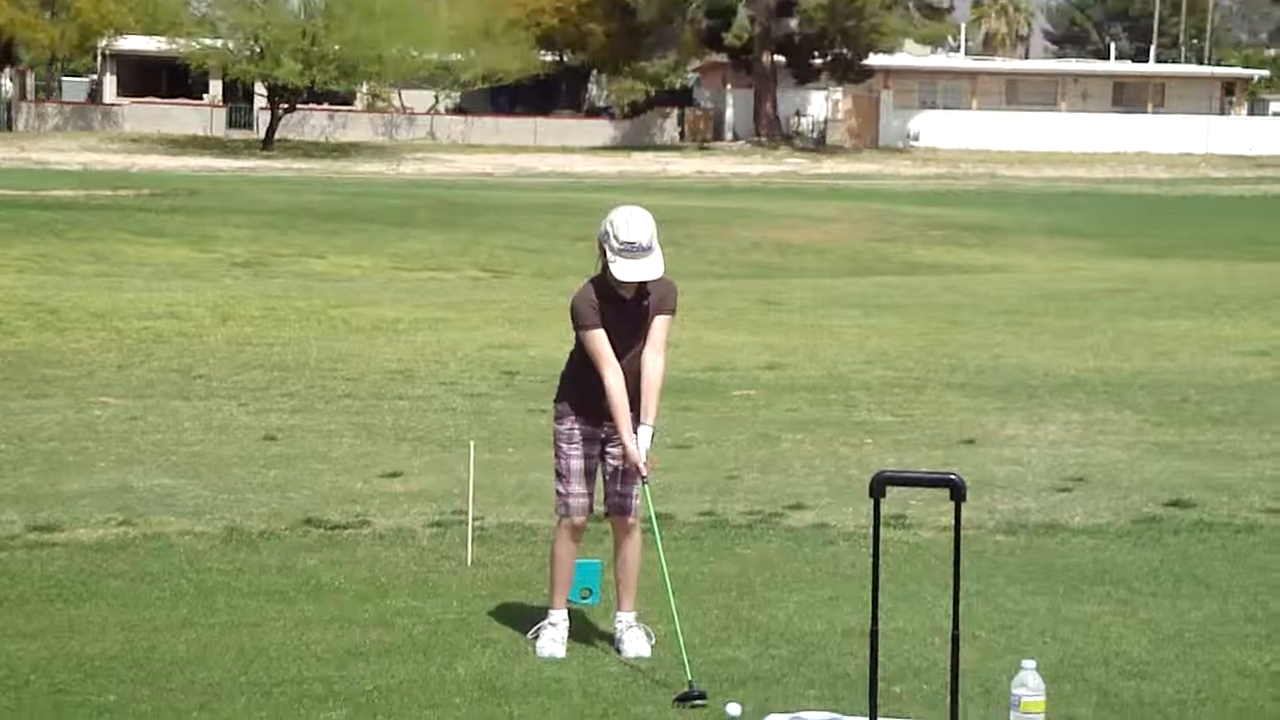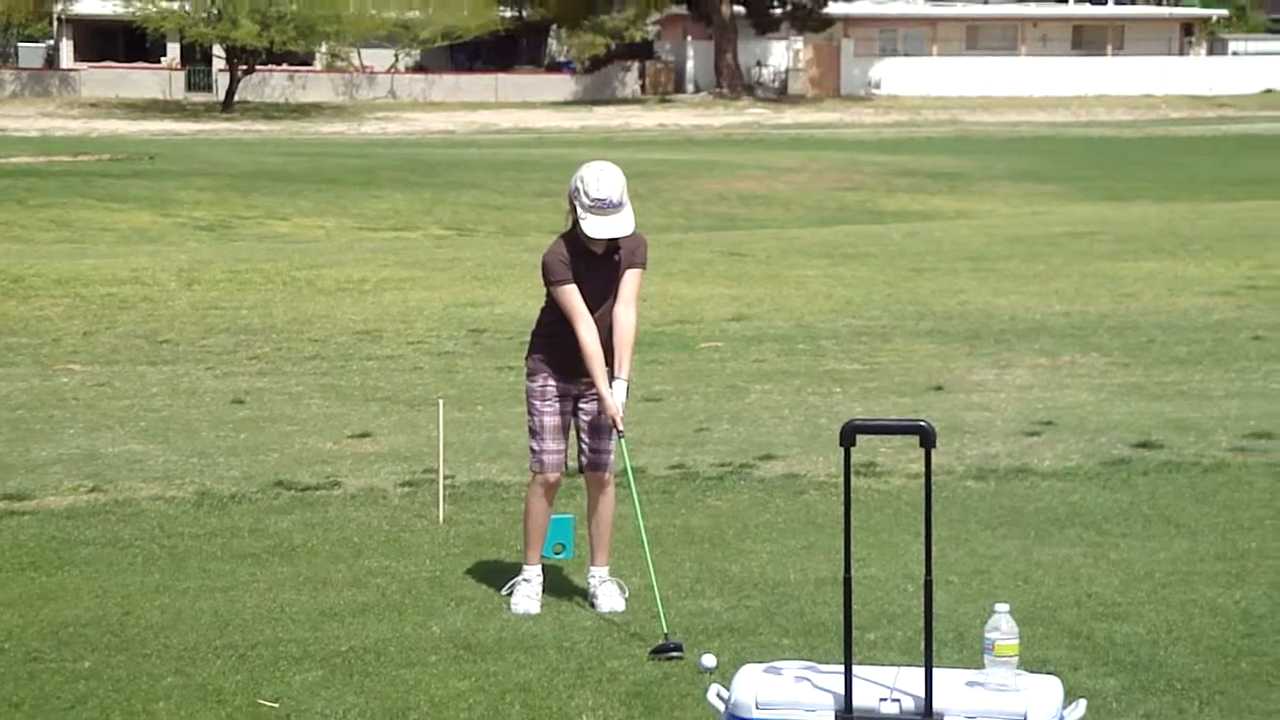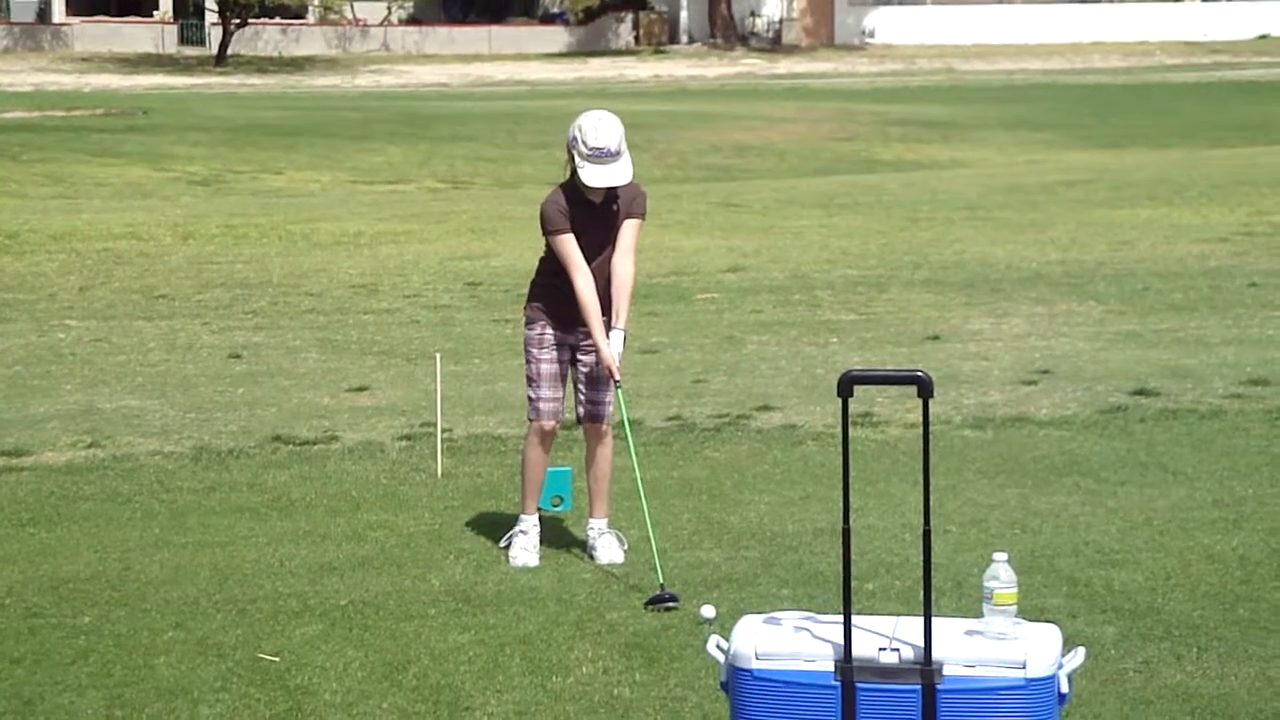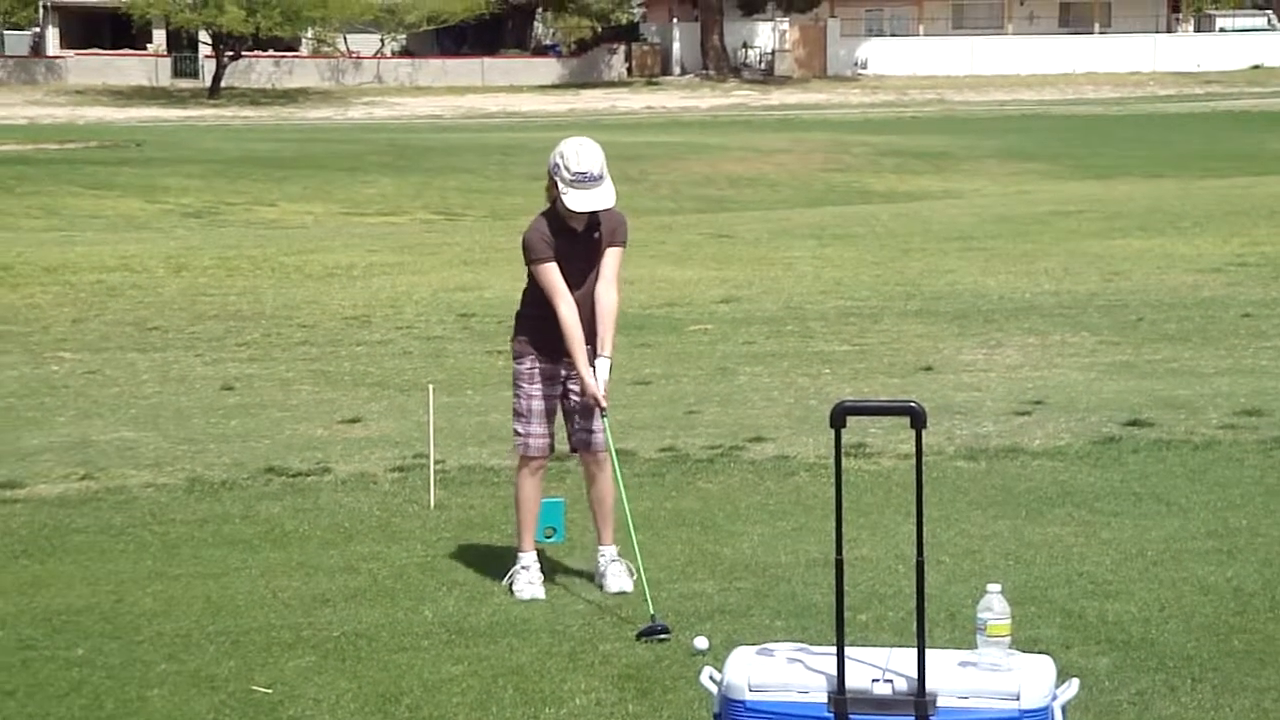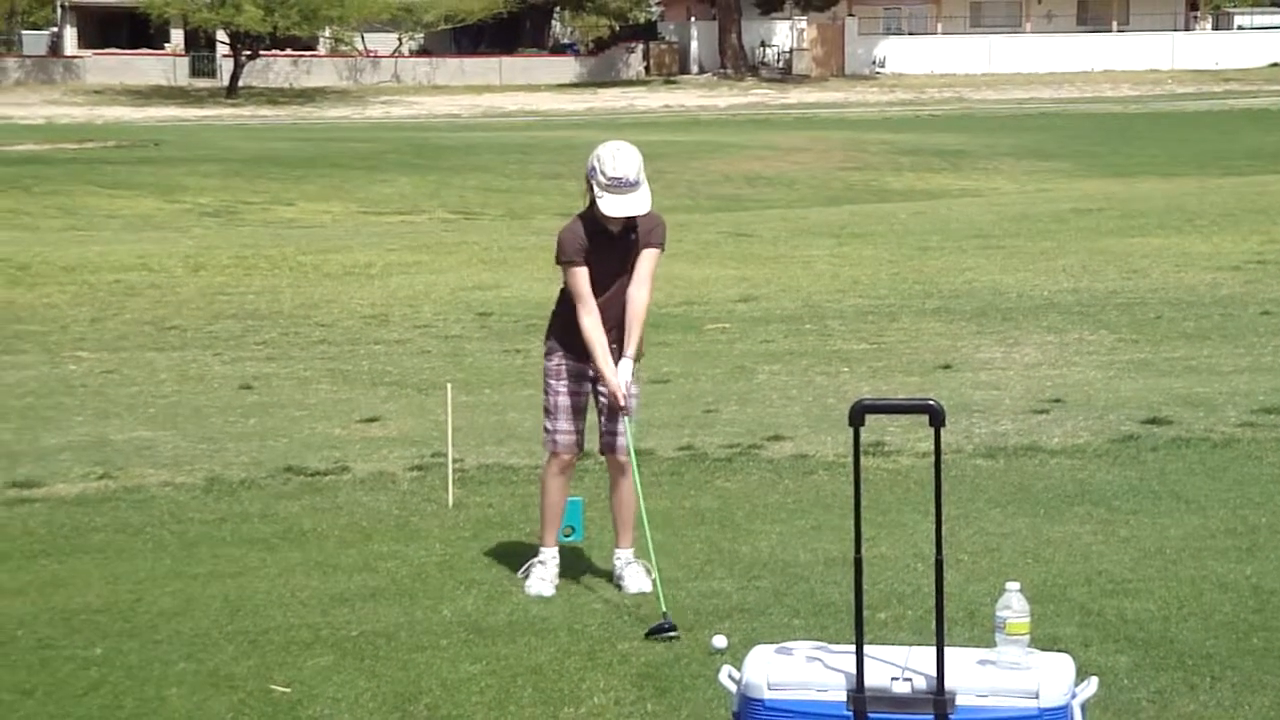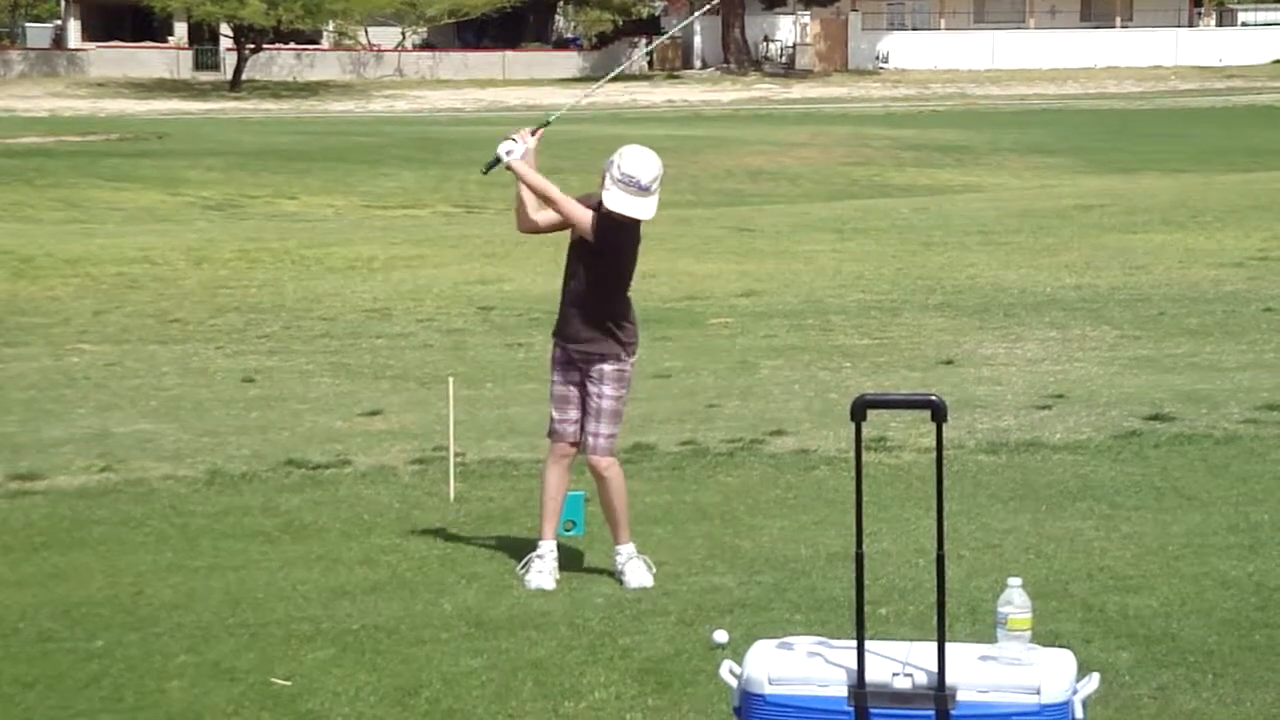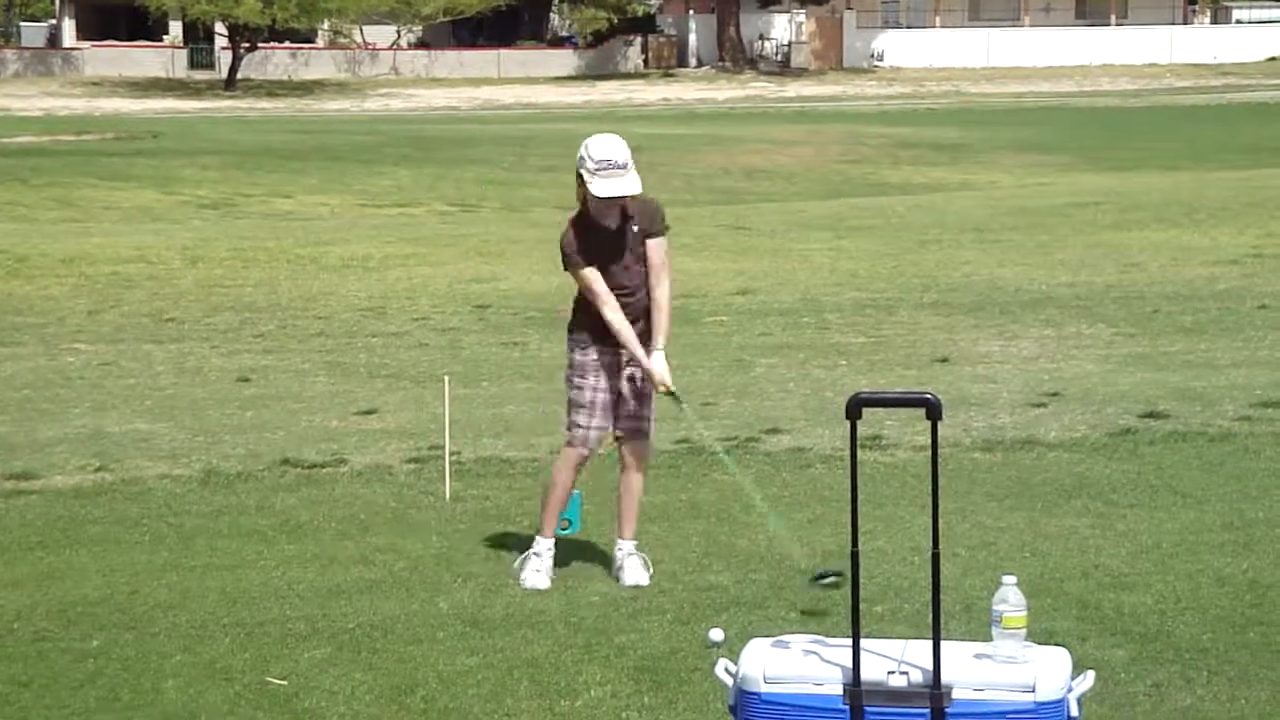
dt=0.7s
person 1, frame 1
left shoulder: (663, 292)
right shoulder: (586, 301)
left elbow: (653, 359)
right elbow: (610, 372)
left wrist: (645, 429)
right wrist: (626, 442)
left hip: (629, 415)
right hip: (580, 414)
left knee: (626, 518)
right knee: (573, 517)
left ankle: (626, 621)
right ankle: (556, 618)
person 1, frame 2
left shoulder: (633, 246)
right shoulder: (558, 257)
left elbow: (624, 313)
right elbow: (584, 326)
left wrist: (621, 382)
right wrist: (605, 394)
left hip: (602, 372)
right hip: (552, 371)
left knee: (600, 474)
right knee: (547, 474)
left ankle: (600, 575)
right ankle: (530, 574)
person 1, frame 3
left shoulder: (632, 197)
right shoulder: (556, 206)
left elbow: (622, 263)
right elbow: (580, 276)
left wrist: (617, 332)
right wrist: (601, 344)
left hip: (600, 322)
right hip: (550, 320)
left knee: (599, 425)
right knee: (544, 423)
left ankle: (599, 527)
right ankle: (527, 524)
person 1, frame 4
left shoulder: (613, 224)
right shoulder: (539, 235)
left elbow: (606, 291)
right elbow: (563, 306)
left wrist: (603, 361)
right wrist: (585, 374)
left hip: (588, 351)
right hip: (537, 352)
left knee: (596, 454)
right knee: (533, 456)
left ankle: (608, 555)
right ankle: (526, 561)
person 1, frame 5
left shoulder: (651, 227)
right shoulder: (573, 236)
left elbow: (638, 293)
right elbow: (587, 310)
left wrist: (627, 362)
right wrist: (606, 373)
left hip: (619, 355)
right hip: (569, 352)
left knee: (620, 457)
right knee: (561, 455)
left ankle: (625, 558)
right ankle: (547, 557)
person 1, frame 6
left shoulder: (619, 230)
right shoulder: (593, 207)
left elbow: (553, 197)
right elbow: (528, 222)
left wrist: (516, 162)
right wrist: (524, 160)
left hip: (608, 354)
right hip: (569, 346)
left knee: (599, 457)
right knee: (561, 447)
left ankle: (625, 552)
right ankle: (545, 550)
person 1, frame 7
left shoulder: (646, 215)
right shoulder: (575, 236)
left elbow: (660, 286)
right elbow: (605, 303)
left wrist: (658, 352)
right wrist: (642, 361)
left hip: (641, 345)
right hip: (592, 347)
left knee: (635, 447)
right knee: (580, 447)
left ankle: (626, 548)
right ankle: (543, 546)
